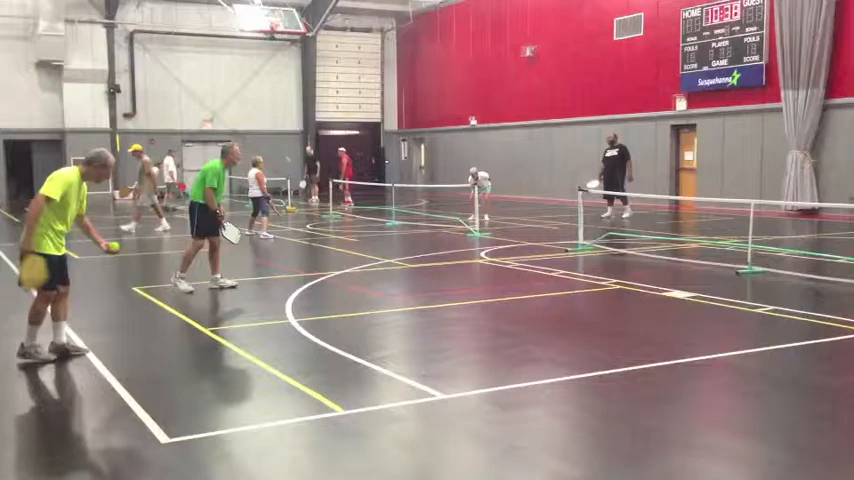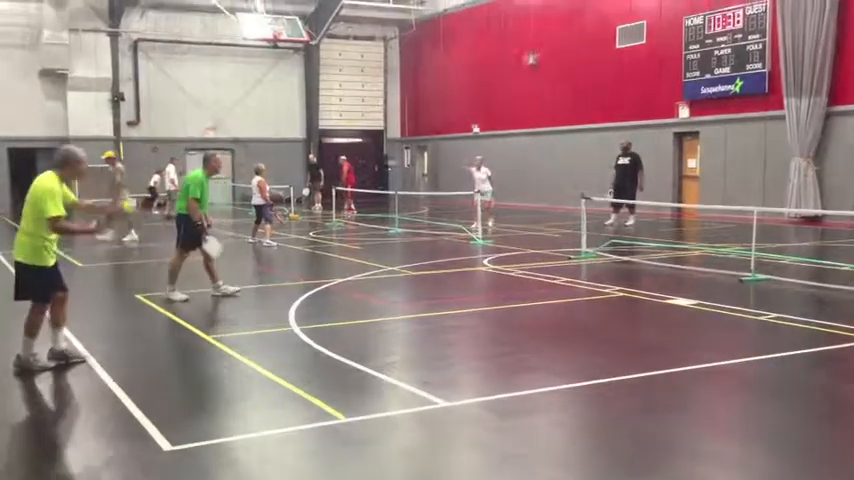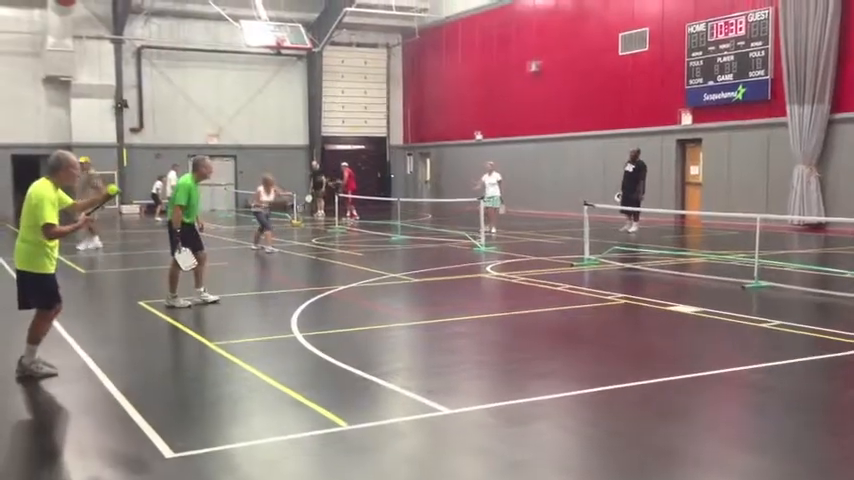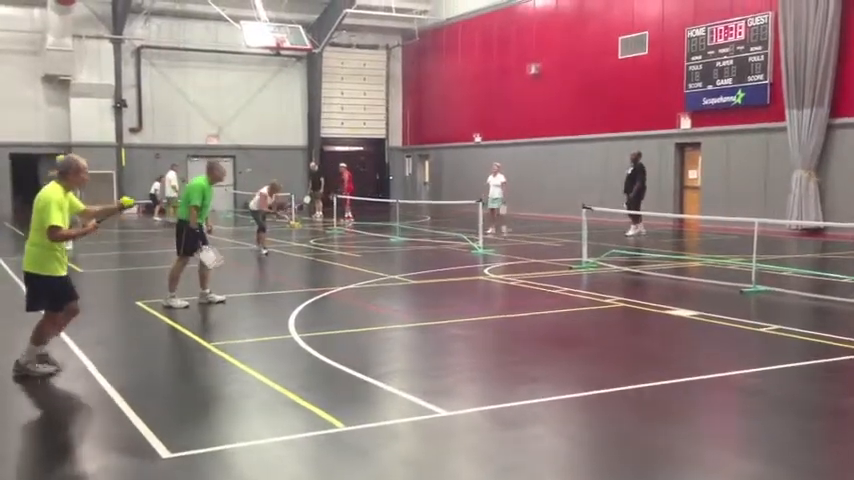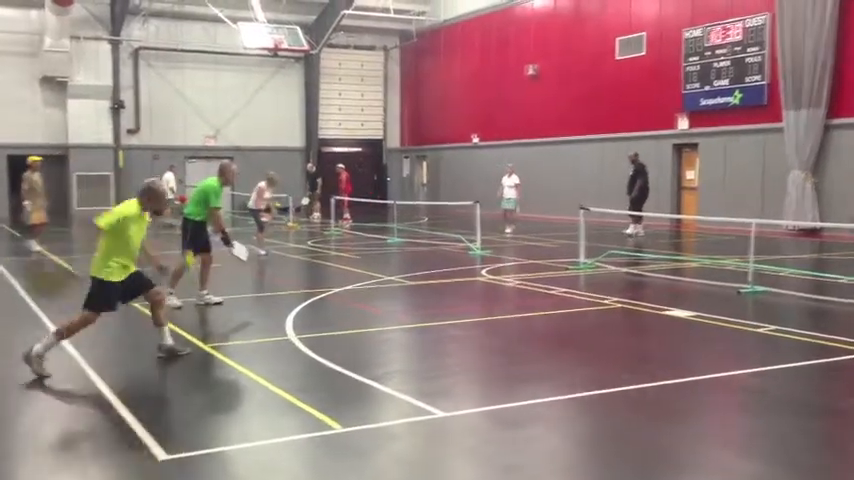
dt=0.5s
person 1, frame 1
left shoulder: (82, 185)
right shoulder: (64, 177)
left elbow: (81, 218)
right elbow: (37, 204)
left wrist: (100, 241)
right wrist: (27, 241)
left hip: (57, 245)
right hip: (40, 245)
left knee: (62, 291)
right knee: (47, 294)
left ankle: (60, 342)
right ankle: (28, 347)
person 1, frame 2
left shoulder: (57, 183)
right shoulder: (48, 185)
left elbow: (77, 204)
right elbow: (57, 226)
left wrist: (107, 209)
right wrist: (86, 230)
left hip: (44, 254)
right hip: (34, 255)
left knee: (60, 296)
right knee: (40, 305)
left ankle: (58, 348)
right ankle: (25, 357)
person 1, frame 3
left shoulder: (52, 189)
right shoulder: (44, 192)
left elbow: (75, 206)
right elbow: (50, 232)
left wrist: (102, 197)
right wrist: (78, 225)
left hip: (41, 262)
right hip: (36, 263)
left knee: (53, 309)
right knee: (46, 312)
left ankle: (30, 358)
right ankle: (28, 363)
person 1, frame 4
left shoulder: (64, 194)
right shoulder: (52, 196)
left elbow: (87, 212)
right elbow: (55, 235)
left wrist: (115, 208)
right wrist: (85, 231)
left hip: (54, 266)
right hip: (43, 267)
left knee: (71, 308)
right knee: (54, 315)
left ankle: (39, 352)
right ankle: (25, 362)
person 1, frame 5
left shoulder: (144, 214)
right shoulder: (126, 212)
right elbow: (99, 227)
left wrist: (155, 261)
left hip: (127, 270)
right hip: (108, 273)
left knee: (157, 296)
right knee: (88, 318)
left ankle: (166, 345)
right ankle: (37, 353)
person 2, frame 1
left shoulder: (221, 168)
right shoulder: (214, 167)
right elbow: (208, 192)
left wrist: (219, 209)
right wrist: (217, 213)
left hip: (209, 208)
right hip: (199, 206)
left knee: (215, 243)
right knee: (198, 243)
left ankle: (216, 279)
right ankle: (179, 277)
person 2, frame 2
left shoulder: (204, 177)
right shoulder: (196, 177)
right elbow: (192, 203)
left wrist: (205, 219)
right wrist: (199, 225)
left hip: (196, 219)
right hip: (186, 218)
left knee: (207, 253)
right knee: (181, 254)
left ankle: (218, 286)
right ankle: (171, 290)
person 2, frame 3
left shoulder: (194, 182)
right shoulder: (185, 184)
right elbow: (177, 209)
left wrist: (198, 220)
right wrist: (177, 234)
left hip: (189, 225)
right hip: (179, 226)
left knee: (201, 256)
right knee: (178, 261)
left ankle: (199, 293)
right ankle: (171, 297)
person 2, frame 4
left shoulder: (208, 185)
right shoulder: (199, 185)
right elbow: (193, 210)
left wrist: (206, 222)
right wrist: (196, 233)
left hip: (197, 225)
right hip: (187, 225)
right knee: (182, 260)
left ankle: (205, 293)
right ankle: (171, 297)
person 2, frame 5
left shoulder: (215, 184)
right shoulder: (213, 186)
right elbow: (215, 213)
left wrist: (217, 228)
right wrist: (224, 234)
left hip: (200, 223)
right hip: (192, 223)
left knee: (207, 259)
right knee: (187, 260)
left ankle: (203, 295)
right ankle: (169, 293)
